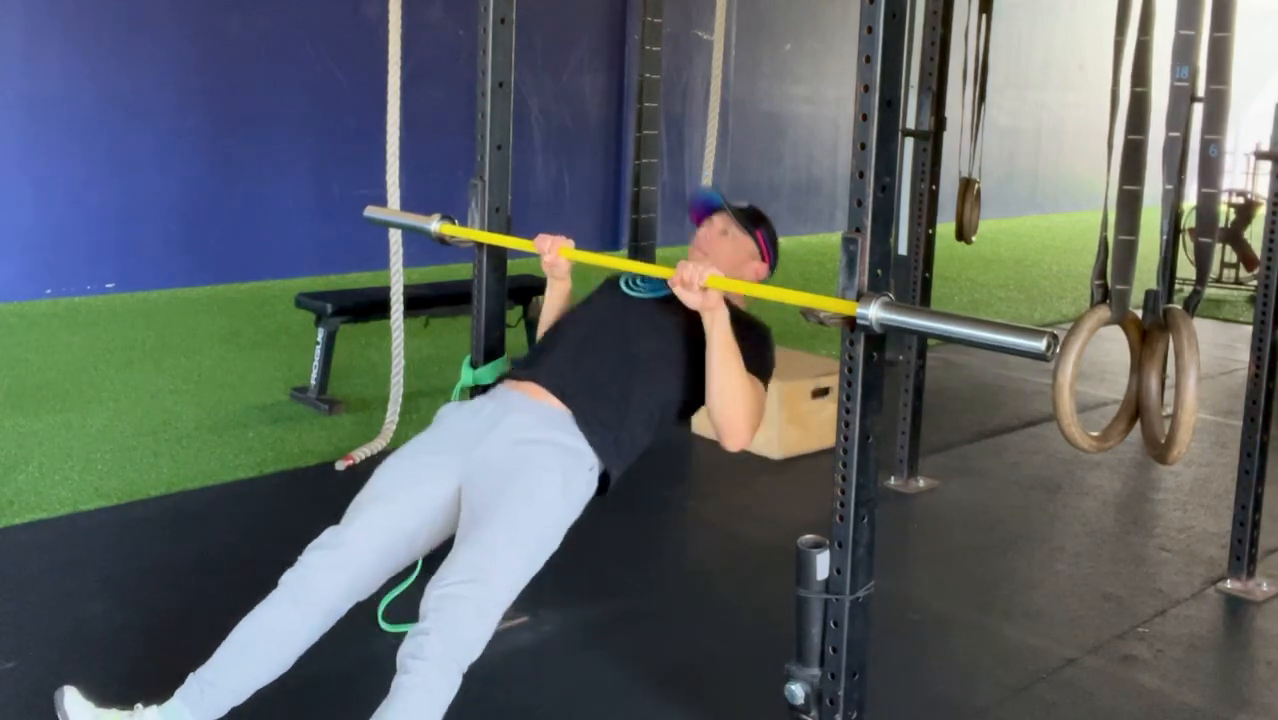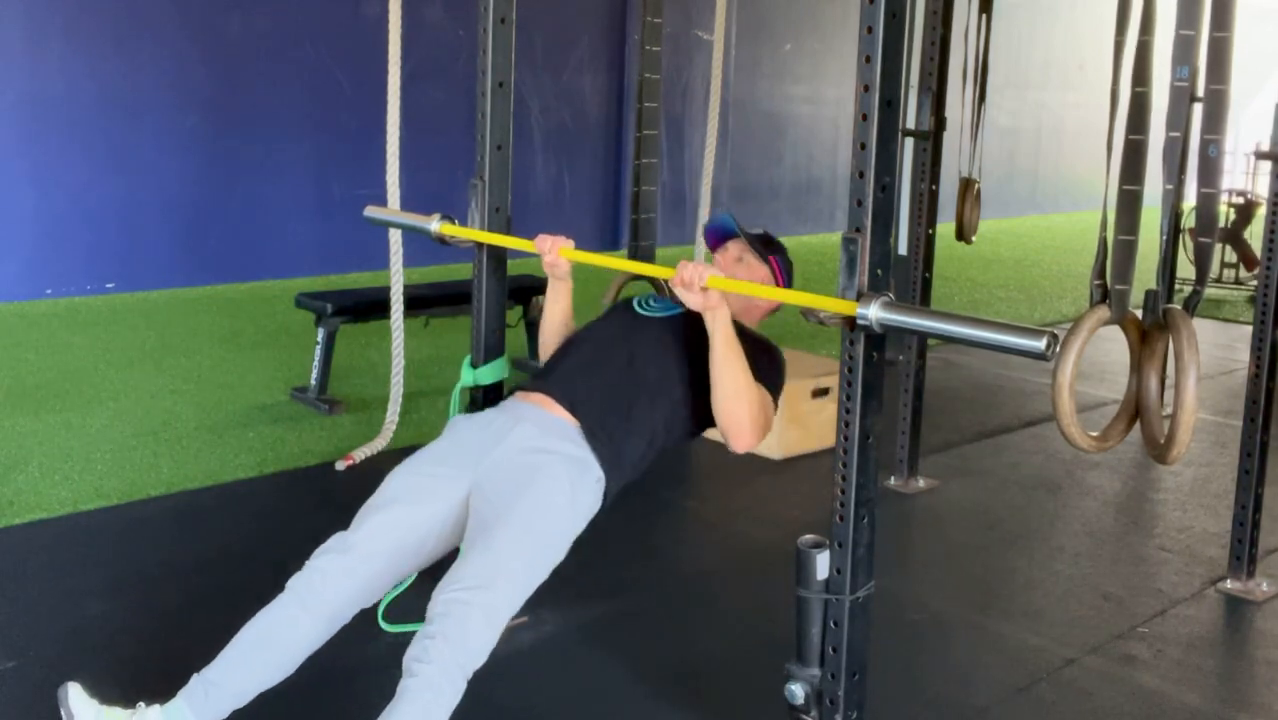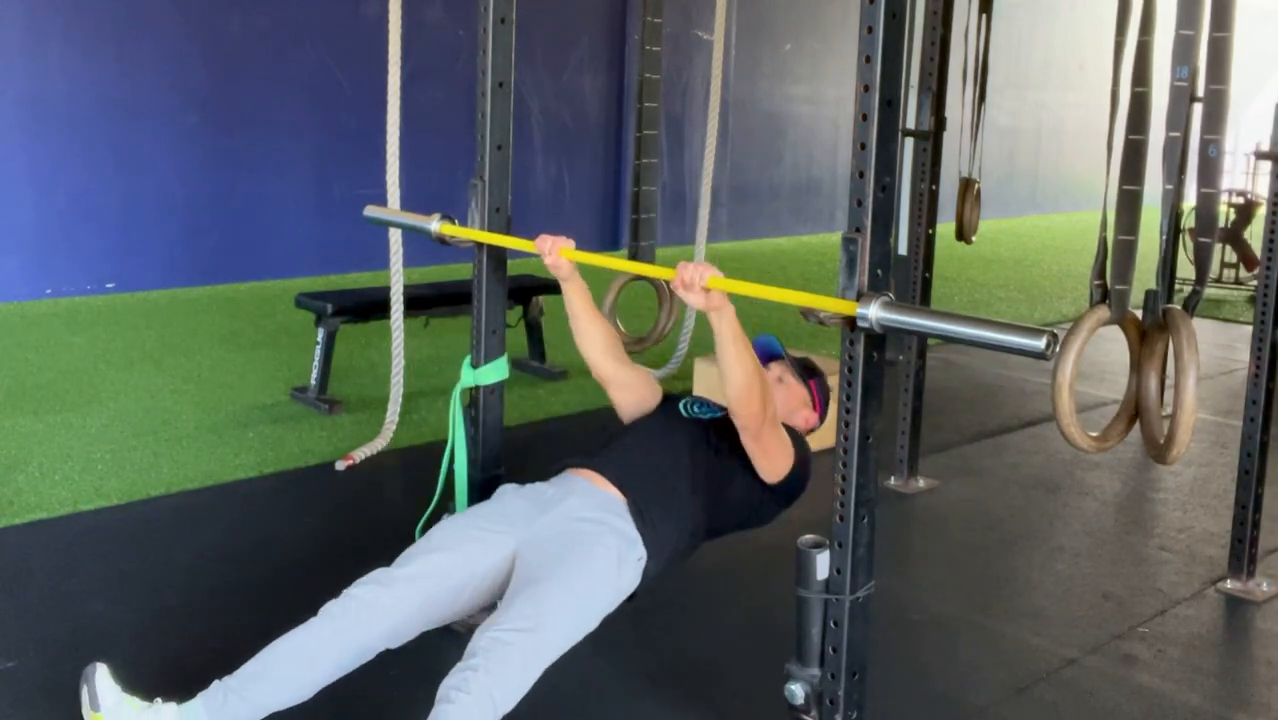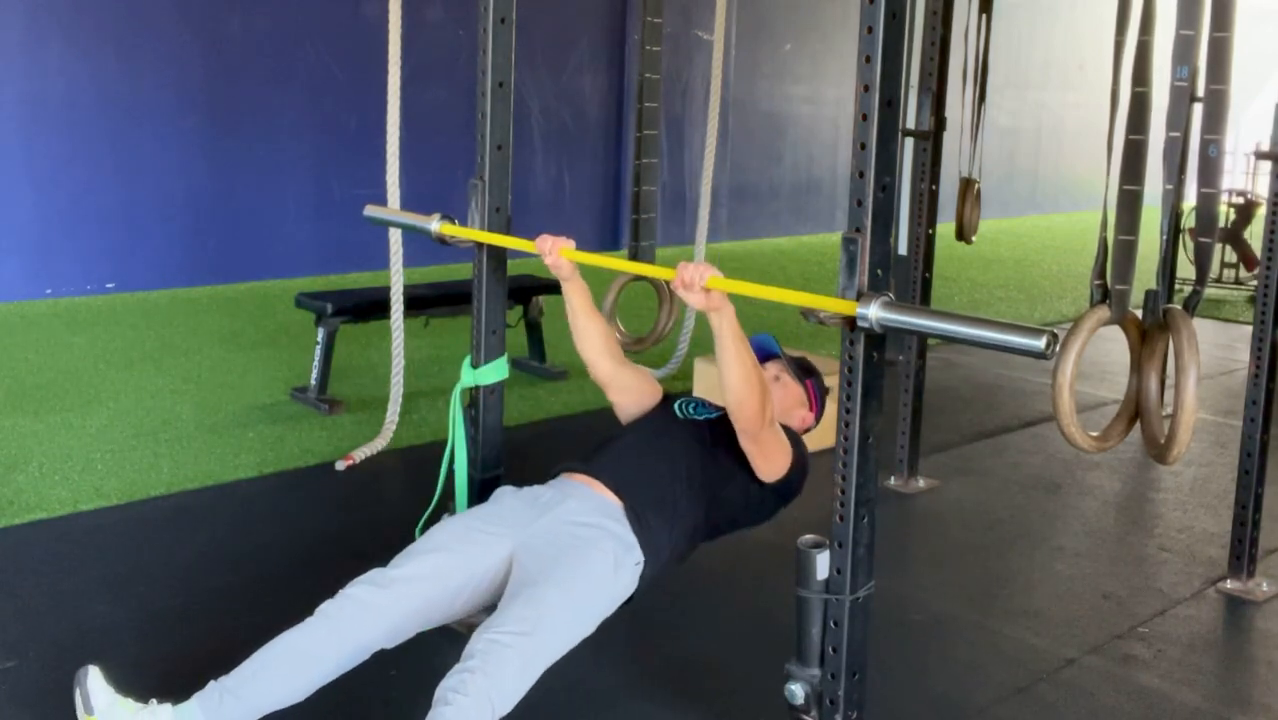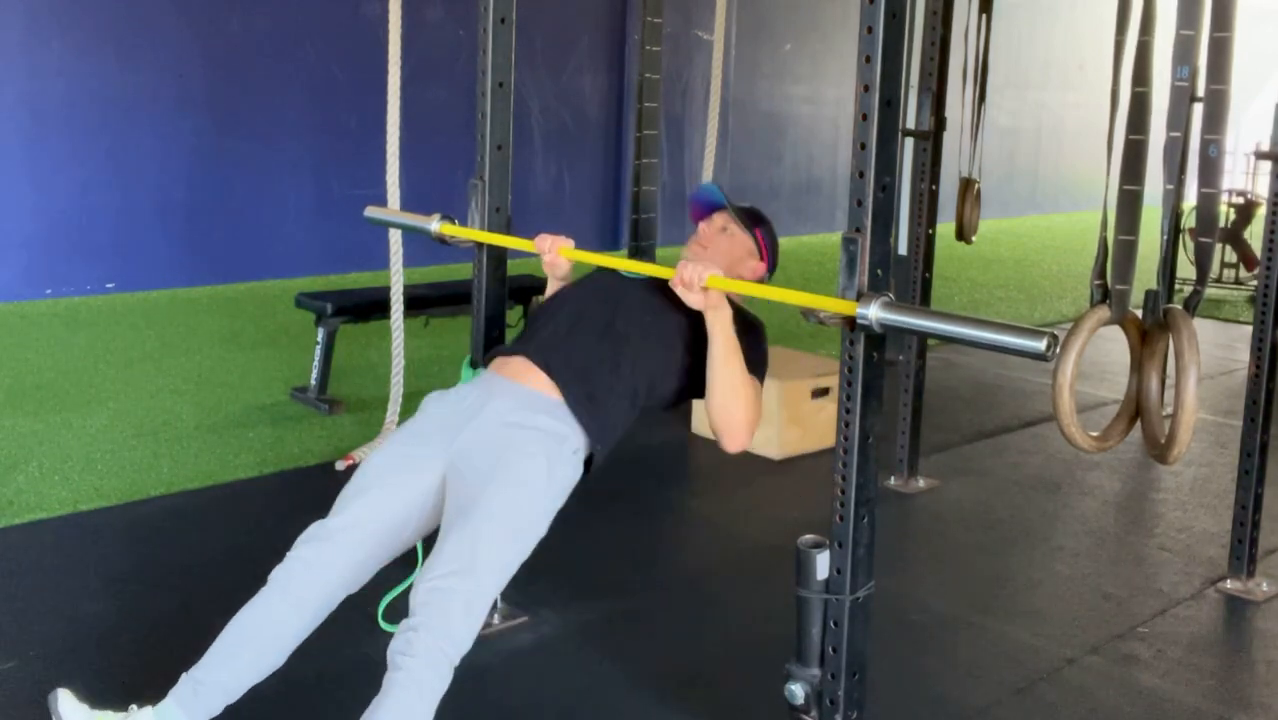
dt=0.5s
person 1, frame 1
left shoulder: (740, 331)
right shoulder: (635, 281)
left elbow: (735, 430)
left wrist: (716, 311)
right wrist: (558, 279)
left hip: (553, 452)
right hip: (475, 420)
left knee: (452, 618)
right knee: (334, 564)
person 1, frame 2
left shoulder: (750, 353)
right shoulder: (651, 303)
left elbow: (743, 434)
left wrist: (718, 312)
right wrist: (561, 279)
left hip: (562, 461)
right hip: (487, 430)
left knee: (460, 619)
right knee: (342, 567)
person 1, frame 3
left shoulder: (778, 465)
right shoulder: (680, 411)
left elbow: (752, 414)
right elbow: (608, 363)
left wrist: (719, 311)
right wrist: (567, 273)
left hip: (607, 537)
right hip: (531, 502)
right knee: (378, 602)
person 1, frame 4
left shoulder: (776, 463)
right shoulder: (681, 412)
left elbow: (752, 416)
right elbow: (607, 364)
left wrist: (720, 311)
right wrist: (568, 274)
left hip: (604, 541)
right hip: (529, 506)
right knee: (373, 603)
person 1, frame 5
left shoulder: (732, 327)
right shoulder: (635, 276)
left elbow: (735, 434)
left wrist: (717, 309)
right wrist: (558, 279)
left hip: (539, 437)
right hip: (463, 405)
left knee: (442, 608)
right knee: (322, 558)
